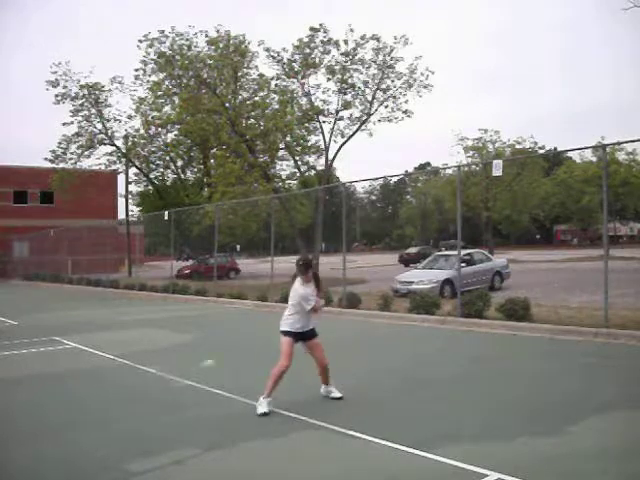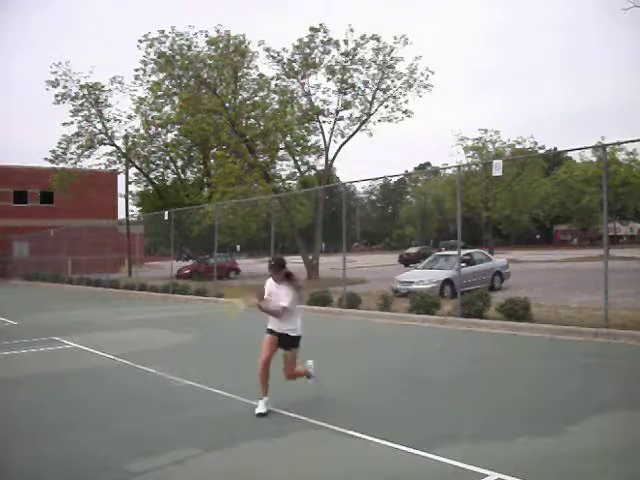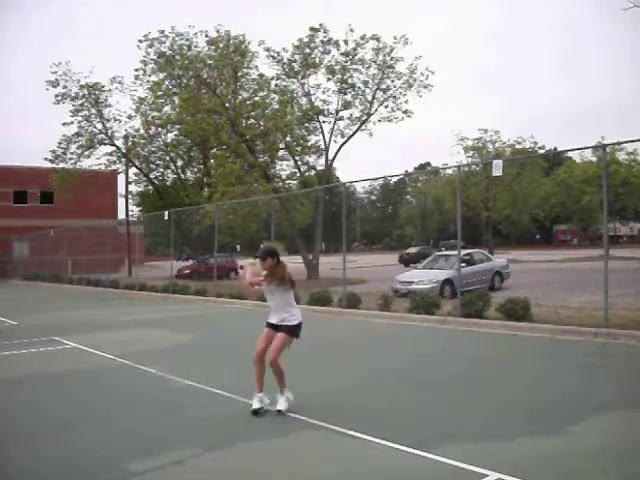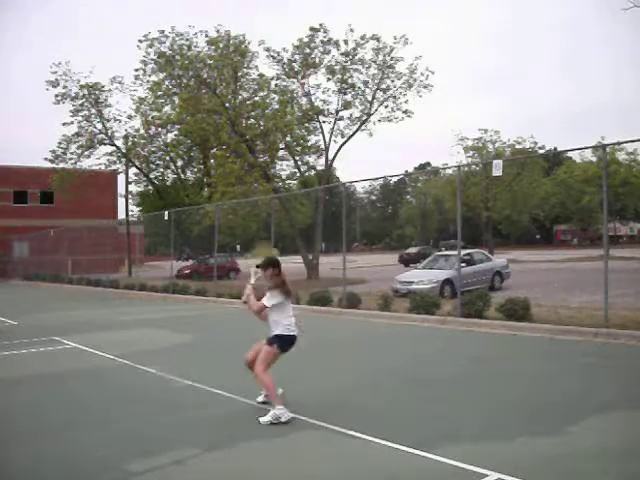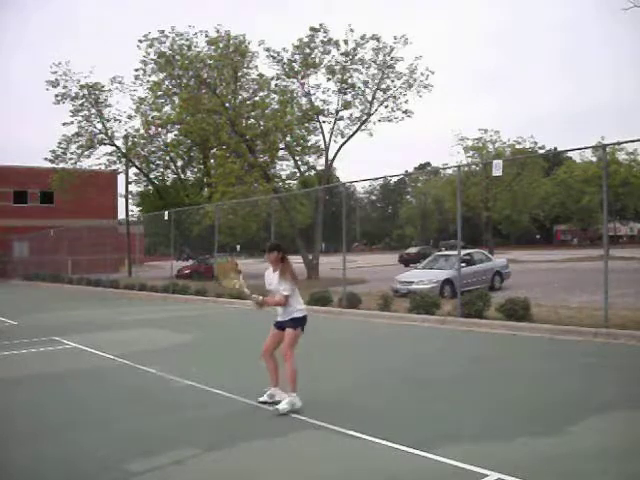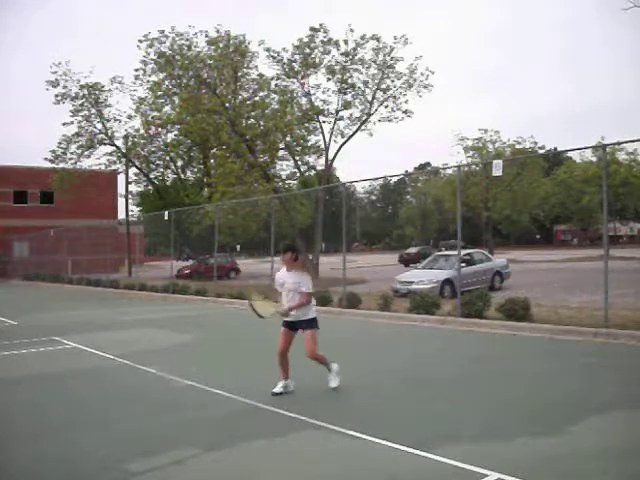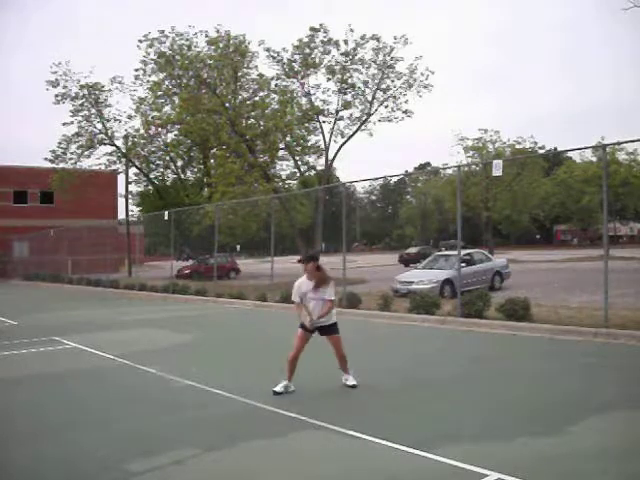
dt=0.2s
person 1, frame 1
left shoulder: (310, 281)
right shoulder: (302, 291)
right elbow: (316, 309)
left wrist: (317, 301)
right wrist: (320, 303)
left hip: (306, 327)
right hip: (290, 328)
left knee: (323, 363)
right knee: (284, 364)
left ankle: (327, 387)
right ankle: (265, 399)
person 1, frame 2
left shoulder: (290, 288)
right shoulder: (269, 283)
left elbow: (279, 313)
right elbow: (267, 302)
left wrist: (262, 306)
right wrist: (261, 304)
left hip: (290, 331)
right hip: (274, 328)
left knee: (289, 374)
right knee: (264, 361)
left ankle: (308, 368)
right ankle: (264, 400)
person 1, frame 3
left shoulder: (278, 278)
right shoulder: (267, 276)
left elbow: (250, 281)
right elbow: (250, 283)
left wrist: (248, 273)
right wrist: (247, 273)
left hip: (290, 323)
right hip: (274, 321)
left knee: (272, 358)
right knee: (258, 355)
left ankle: (284, 394)
right ankle: (259, 397)
person 1, frame 4
left shoulder: (278, 289)
right shoulder: (273, 288)
left elbow: (257, 309)
right elbow: (264, 316)
left wrist: (250, 294)
right wrist: (249, 300)
left hip: (285, 335)
right hip: (276, 333)
left knee: (259, 369)
right knee: (249, 360)
left ankle: (279, 411)
right ankle: (272, 392)
person 1, frame 5
left shoulder: (286, 274)
right shoulder: (268, 273)
left elbow: (283, 301)
left wrist: (263, 301)
right wrist: (263, 300)
left hip: (296, 316)
right hip: (282, 318)
left knee: (287, 353)
right knee: (267, 351)
left ankle: (292, 397)
right ankle: (275, 391)
person 1, frame 6
left shoulder: (302, 274)
right shoulder: (279, 275)
left elbow: (307, 299)
left wrist: (289, 308)
right wrist: (282, 308)
left hip: (307, 317)
right hip: (289, 317)
left knee: (311, 353)
right knee: (281, 351)
left ankle: (331, 368)
right ankle: (286, 382)
person 1, frame 7
left shoulder: (326, 282)
right shoulder: (299, 284)
left elbow: (330, 306)
right elbow: (298, 307)
left wrist: (316, 318)
right wrist: (306, 320)
left hip: (328, 322)
right hip: (306, 321)
left knee: (340, 354)
right knee: (293, 355)
left ankle: (346, 375)
right ankle: (287, 382)
